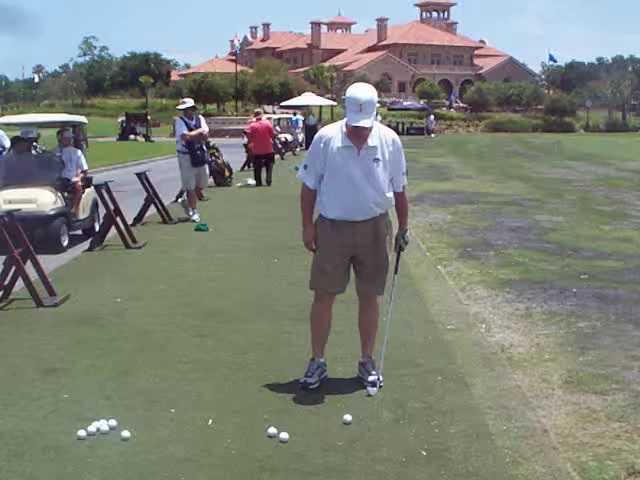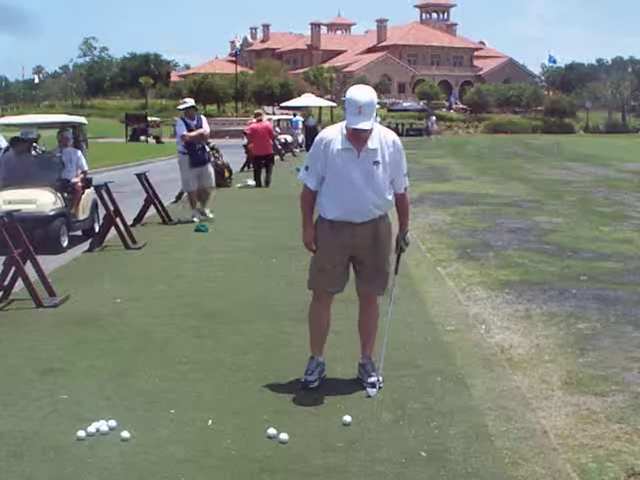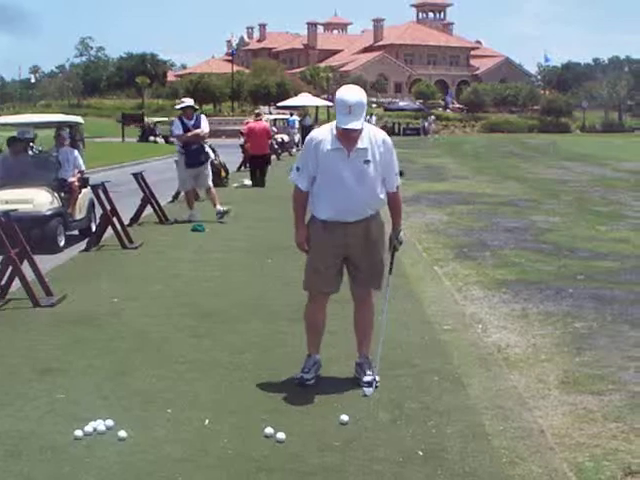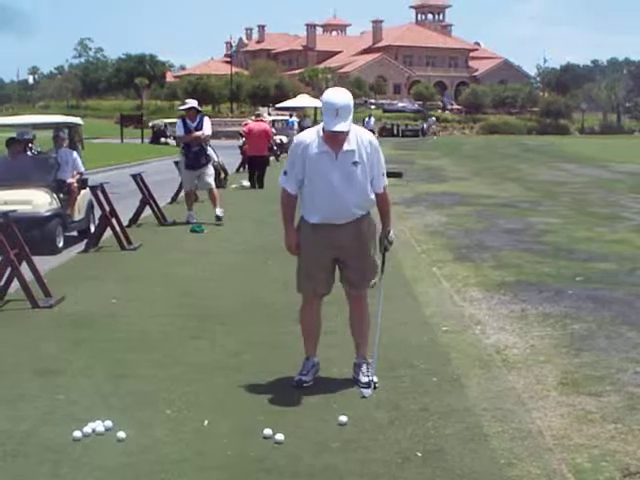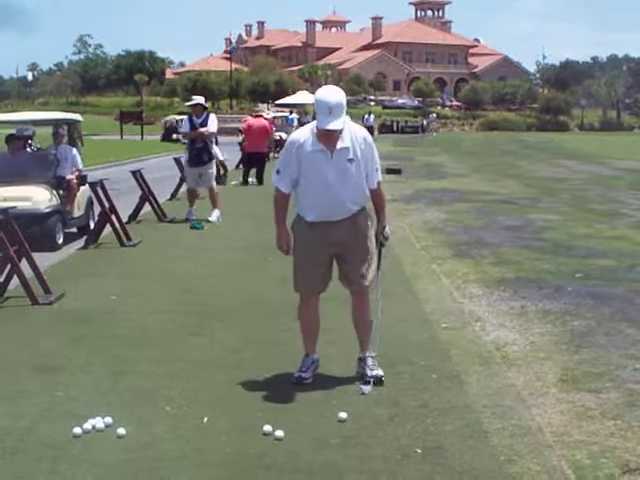
dt=0.2s
person 1, frame 1
left shoulder: (390, 140)
right shoulder: (325, 138)
left elbow: (399, 189)
right elbow: (309, 186)
left wrist: (403, 228)
right wrist: (307, 225)
left hip: (374, 228)
right hip: (332, 228)
left knee: (369, 297)
right knee: (323, 296)
left ankle: (367, 360)
right ankle: (317, 361)
person 1, frame 2
left shoulder: (390, 142)
right shoulder: (326, 140)
left elbow: (400, 191)
right elbow: (310, 187)
left wrist: (404, 229)
right wrist: (307, 226)
left hip: (374, 229)
right hip: (331, 229)
left knee: (369, 298)
right knee: (321, 296)
left ankle: (367, 361)
right ankle: (316, 361)
person 1, frame 3
left shoulder: (381, 141)
right shoulder: (316, 140)
left elbow: (392, 190)
right elbow: (301, 187)
left wrist: (397, 228)
right wrist: (300, 227)
left hip: (366, 229)
right hip: (324, 229)
left knee: (364, 297)
right knee: (317, 296)
left ankle: (363, 360)
right ankle: (312, 358)
person 1, frame 4
left shoulder: (367, 142)
right shoulder: (303, 143)
left elbow: (380, 190)
right elbow: (290, 190)
left wrist: (387, 228)
right wrist: (289, 230)
left hip: (357, 229)
right hip: (315, 230)
left knee: (358, 297)
right knee: (311, 298)
left ankle: (362, 361)
right ankle: (310, 360)
person 1, frame 5
left shoulder: (361, 138)
right shoulder: (297, 142)
left elbow: (374, 185)
right elbow: (282, 189)
left wrist: (382, 222)
right wrist: (281, 229)
left hip: (354, 224)
right hip: (311, 228)
left knee: (360, 291)
right knee: (308, 295)
left ankle: (366, 355)
right ankle: (310, 357)
person 2, frame 1
left shoulder: (200, 118)
right shoulder: (179, 121)
left elbow: (205, 135)
right elbow: (186, 137)
left wrist: (192, 135)
right wrist: (199, 131)
right hip: (186, 157)
left knee: (201, 184)
right knee: (190, 186)
left ankle: (186, 201)
right ankle: (195, 212)
person 2, frame 2
left shoulder: (201, 118)
right shoulder: (180, 121)
left elbow: (206, 136)
right elbow: (185, 137)
left wrist: (191, 135)
right wrist: (199, 132)
left hip: (203, 156)
right hip: (187, 158)
left knee: (208, 185)
right knee: (191, 188)
left ankle: (202, 208)
right ankle: (195, 212)
person 2, frame 3
left shoulder: (201, 118)
right shoulder: (178, 121)
left elbow: (204, 136)
right elbow: (180, 138)
left wrist: (188, 136)
right wrist: (196, 132)
left hip: (202, 156)
right hip: (185, 158)
left knee: (208, 185)
right knee: (188, 188)
left ankle: (218, 208)
right ankle: (192, 212)
person 2, frame 4
left shoulder: (204, 120)
right shoulder: (181, 122)
left elbow: (205, 138)
right elbow: (180, 139)
left wrist: (189, 137)
right wrist: (197, 135)
left hip: (203, 158)
right hip: (187, 159)
left knee: (210, 186)
right knee: (189, 189)
left ankle: (218, 210)
right ankle: (190, 213)
person 2, frame 5
left shoulder: (211, 117)
right shoulder: (187, 119)
left elbow: (209, 134)
right elbow: (184, 135)
left wrist: (193, 133)
right wrist: (201, 131)
left hip: (207, 156)
right hip: (192, 156)
left knee: (211, 185)
right knee: (191, 186)
left ankle: (216, 212)
right ankle: (191, 210)
